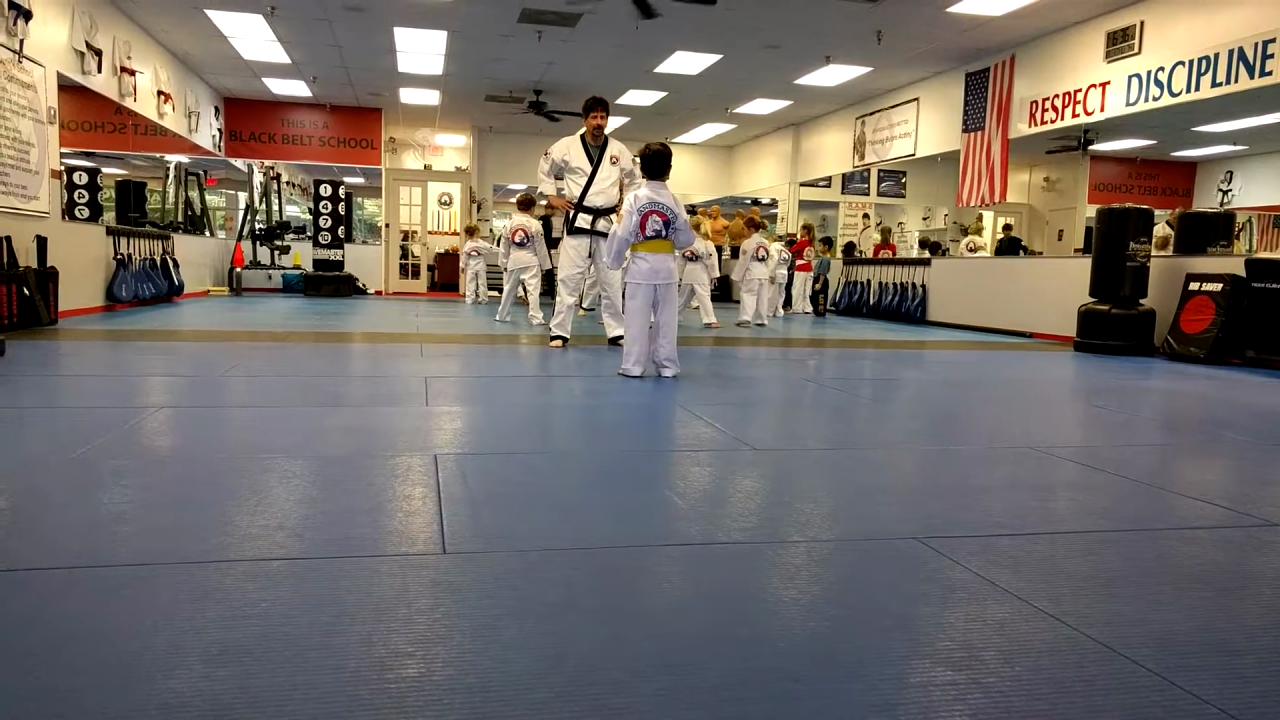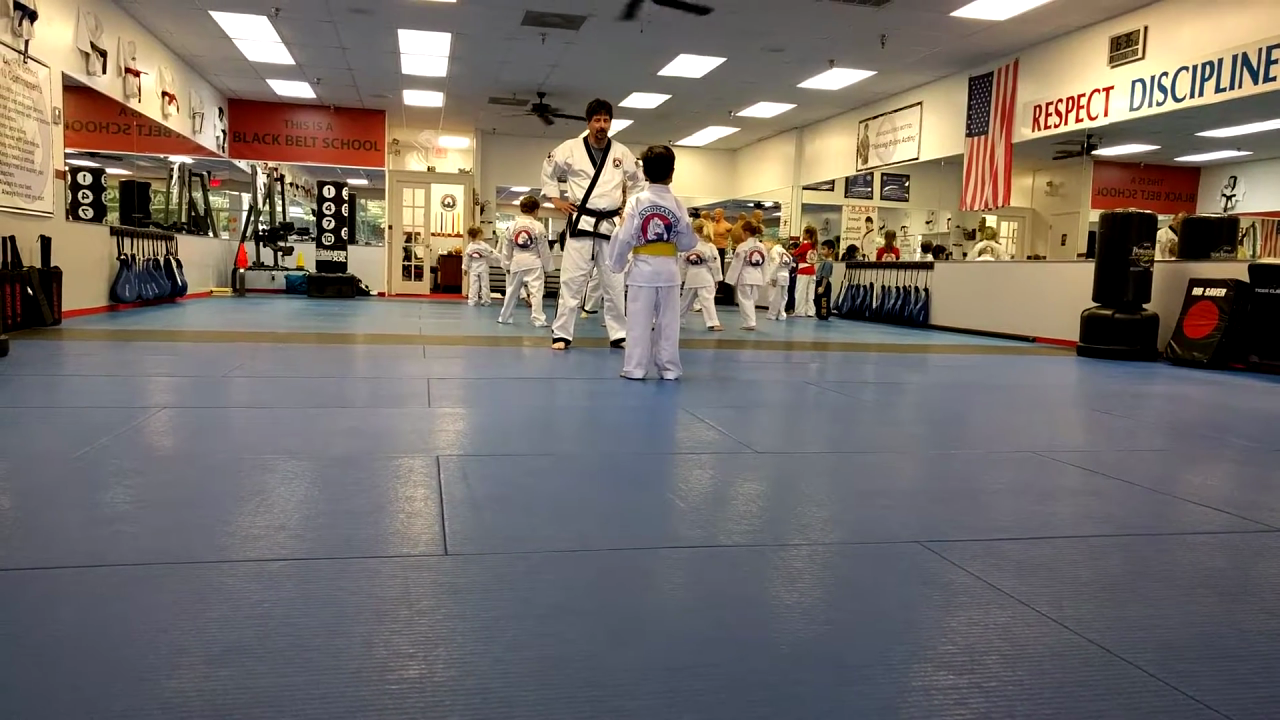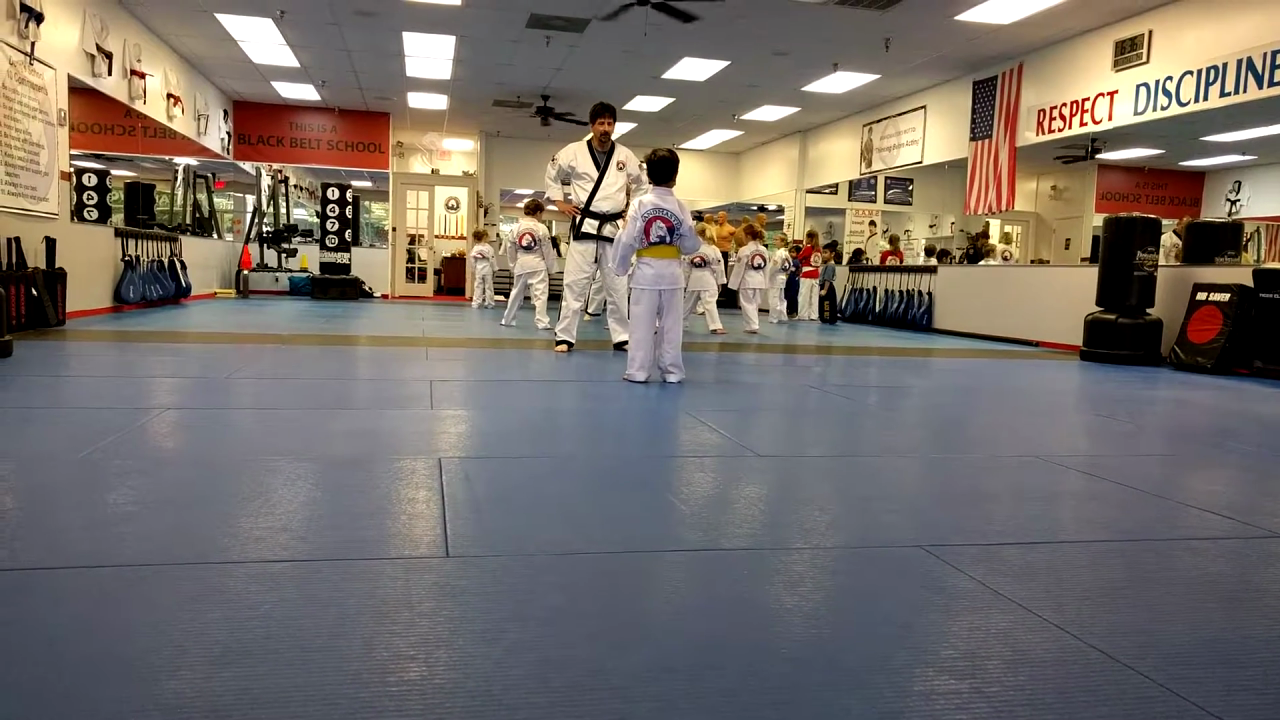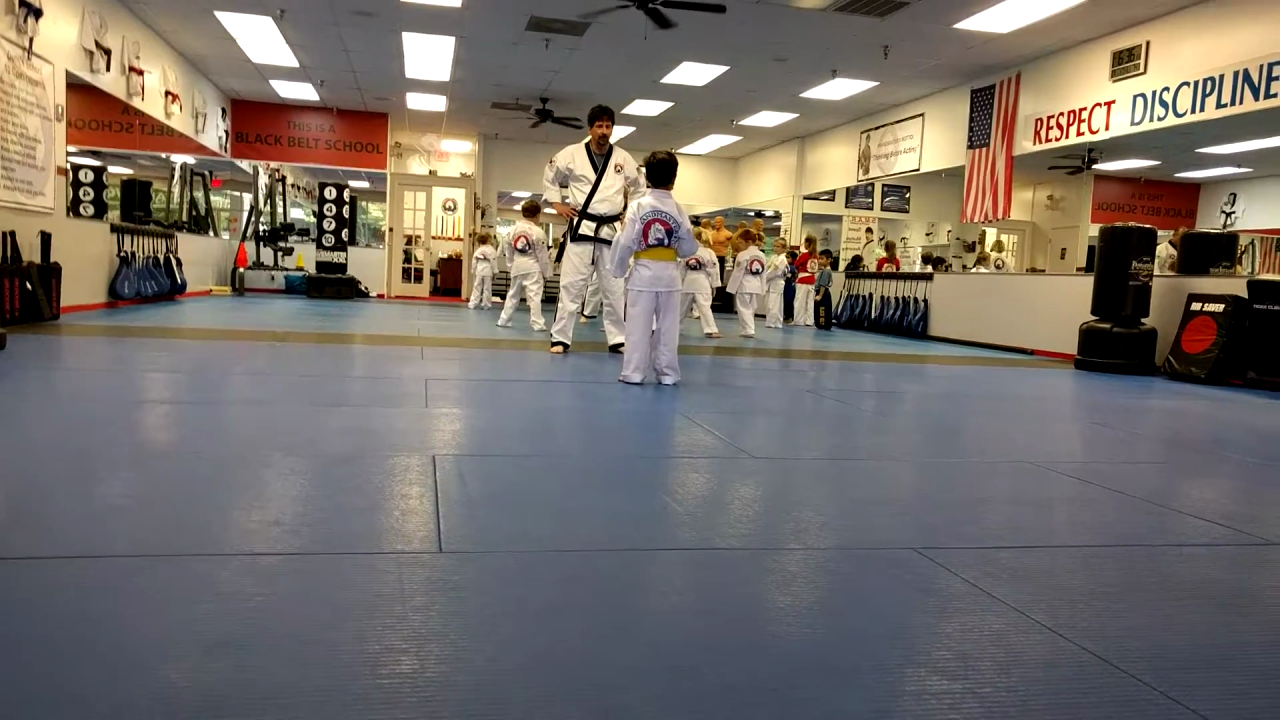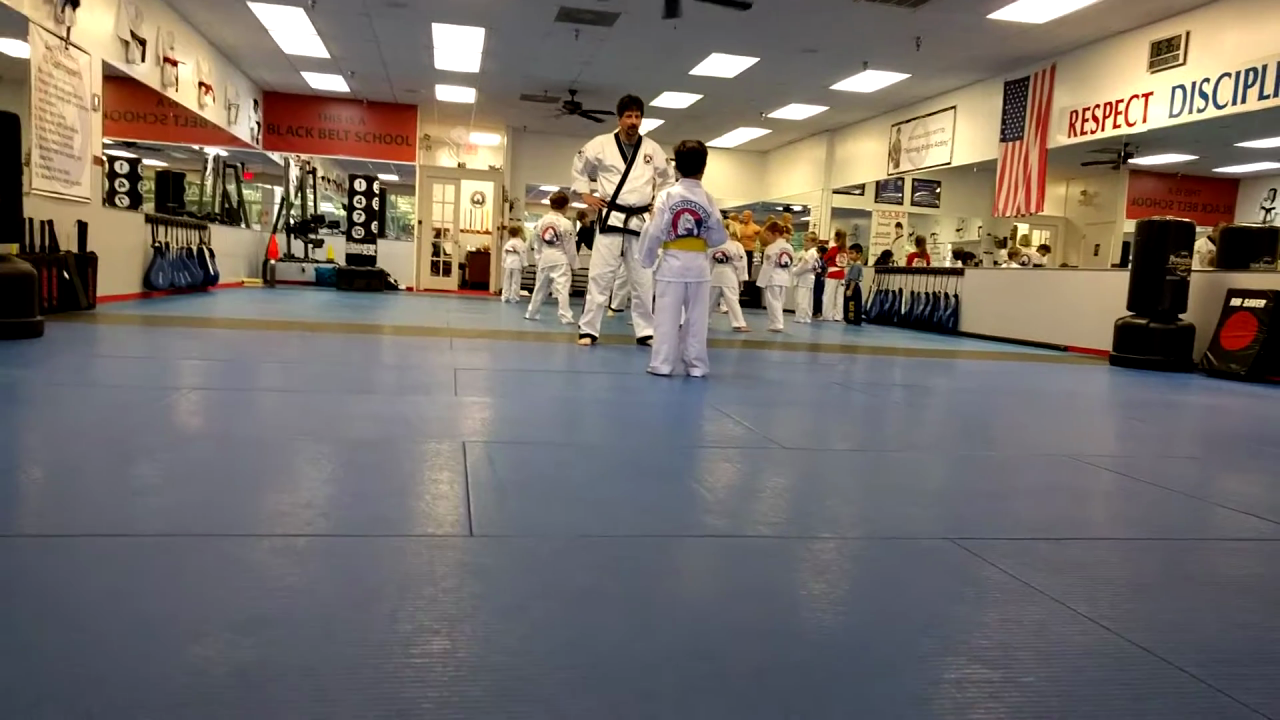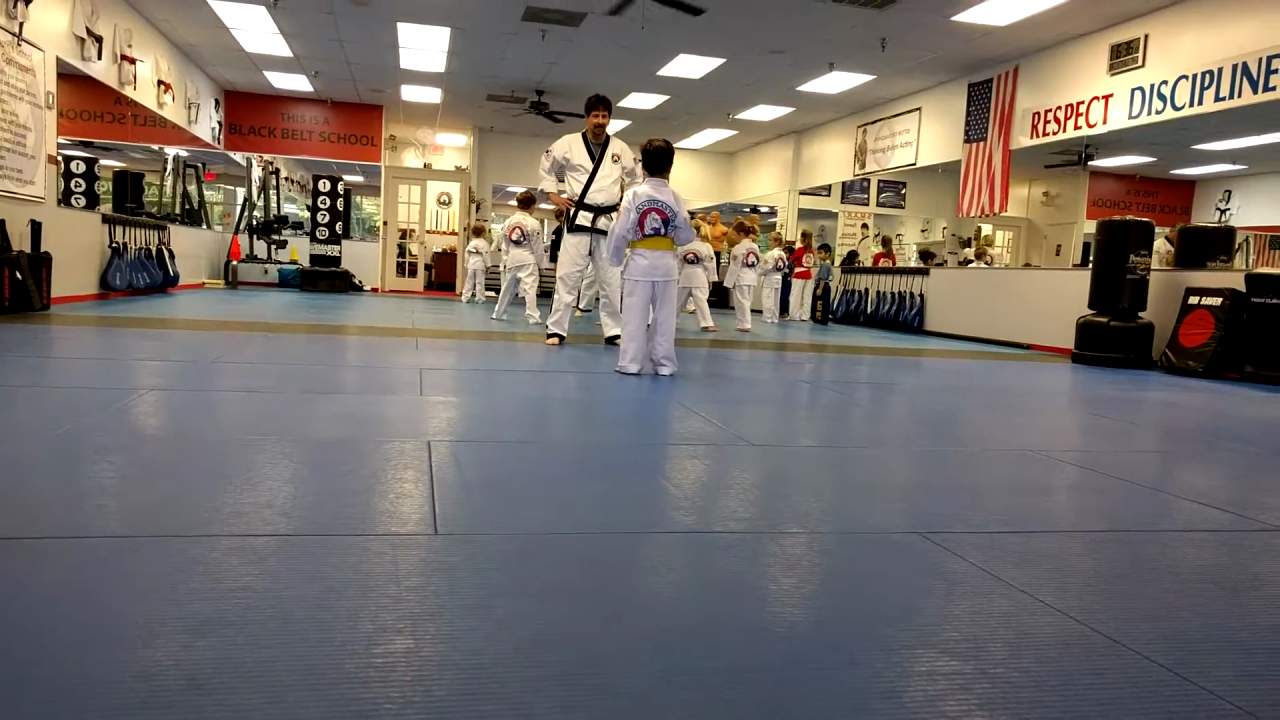
dt=0.5s
person 1, frame 1
left shoulder: (619, 150)
right shoulder: (567, 146)
left elbow: (634, 179)
right elbow: (545, 170)
right wrist: (553, 197)
left hip: (608, 222)
right hip: (578, 221)
left knee: (612, 281)
right knee: (569, 278)
left ankle: (616, 332)
right ankle: (559, 332)
person 1, frame 2
left shoulder: (622, 153)
right shoulder: (570, 149)
left elbow: (637, 182)
right elbow: (548, 172)
right wrist: (556, 199)
left hip: (612, 224)
right hip: (581, 223)
left knee: (615, 284)
right knee: (572, 281)
left ankle: (618, 334)
right ankle: (562, 334)
person 1, frame 3
left shoulder: (625, 156)
right shoulder: (574, 152)
left elbow: (641, 185)
right elbow: (552, 175)
right wrist: (560, 202)
left hip: (615, 227)
right hip: (585, 226)
left knee: (618, 287)
right knee: (575, 284)
left ankle: (621, 337)
right ankle: (564, 337)
person 1, frame 4
left shoulder: (623, 158)
right shoulder: (572, 154)
left elbow: (639, 188)
right elbow: (550, 177)
right wrist: (558, 204)
left hip: (612, 230)
right hip: (582, 228)
left knee: (614, 289)
right knee: (572, 285)
left ankle: (617, 339)
right ankle: (560, 337)
person 1, frame 5
left shoulder: (652, 149)
right shoulder: (601, 144)
left elbow: (667, 179)
right elbow: (579, 168)
right wrist: (586, 195)
left hip: (641, 220)
right hip: (611, 219)
left knee: (643, 280)
right knee: (600, 276)
left ankle: (645, 331)
right ankle: (588, 330)
person 1, frame 6
left shoulder: (620, 148)
right shoulder: (568, 143)
left elbow: (635, 178)
right elbow: (547, 167)
right wrist: (554, 194)
left hip: (609, 220)
right hip: (579, 218)
left knee: (611, 280)
right knee: (568, 275)
left ankle: (613, 331)
right ankle: (556, 329)
person 2, frame 1
left shoulder: (634, 199)
right shoulder: (674, 201)
left elbow: (622, 235)
right elbow: (686, 240)
left wrist: (613, 261)
left hip: (641, 266)
right hip: (667, 266)
left knee: (637, 319)
right knee: (666, 319)
left ankle: (633, 365)
right ankle: (667, 365)
person 2, frame 2
left shoulder: (636, 201)
right shoulder: (677, 204)
left elbow: (624, 238)
right elbow: (688, 242)
left wrist: (616, 264)
left hip: (643, 269)
right hip: (669, 270)
left knee: (639, 321)
right knee: (668, 322)
left ankle: (635, 368)
right ankle: (669, 368)
person 2, frame 3
left shoulder: (639, 204)
right shoulder: (680, 207)
left elbow: (627, 241)
right elbow: (691, 245)
left wrist: (620, 268)
left hip: (646, 271)
right hip: (672, 272)
left knee: (642, 324)
right knee: (671, 325)
left ankle: (638, 370)
right ankle: (672, 371)
person 2, frame 4
left shoulder: (638, 206)
right shoulder: (678, 209)
left elbow: (626, 243)
right elbow: (689, 248)
left wrist: (618, 270)
left hip: (643, 273)
right hip: (669, 274)
left knee: (639, 326)
right knee: (668, 327)
left ankle: (634, 372)
right ankle: (667, 373)
person 2, frame 5
left shoulder: (667, 195)
right shoulder: (708, 199)
left elbow: (654, 232)
right elbow: (718, 238)
left wrist: (646, 260)
left hip: (672, 263)
right hip: (698, 265)
left knee: (667, 316)
right knee: (696, 318)
left ankle: (662, 363)
right ankle: (696, 365)
person 2, frame 6
left shoulder: (633, 195)
right shoulder: (675, 198)
left elbow: (621, 233)
right elbow: (686, 236)
left wrist: (615, 259)
left hip: (639, 262)
right hip: (666, 264)
left knee: (635, 316)
right knee: (664, 317)
left ankle: (631, 362)
right ankle: (664, 363)
